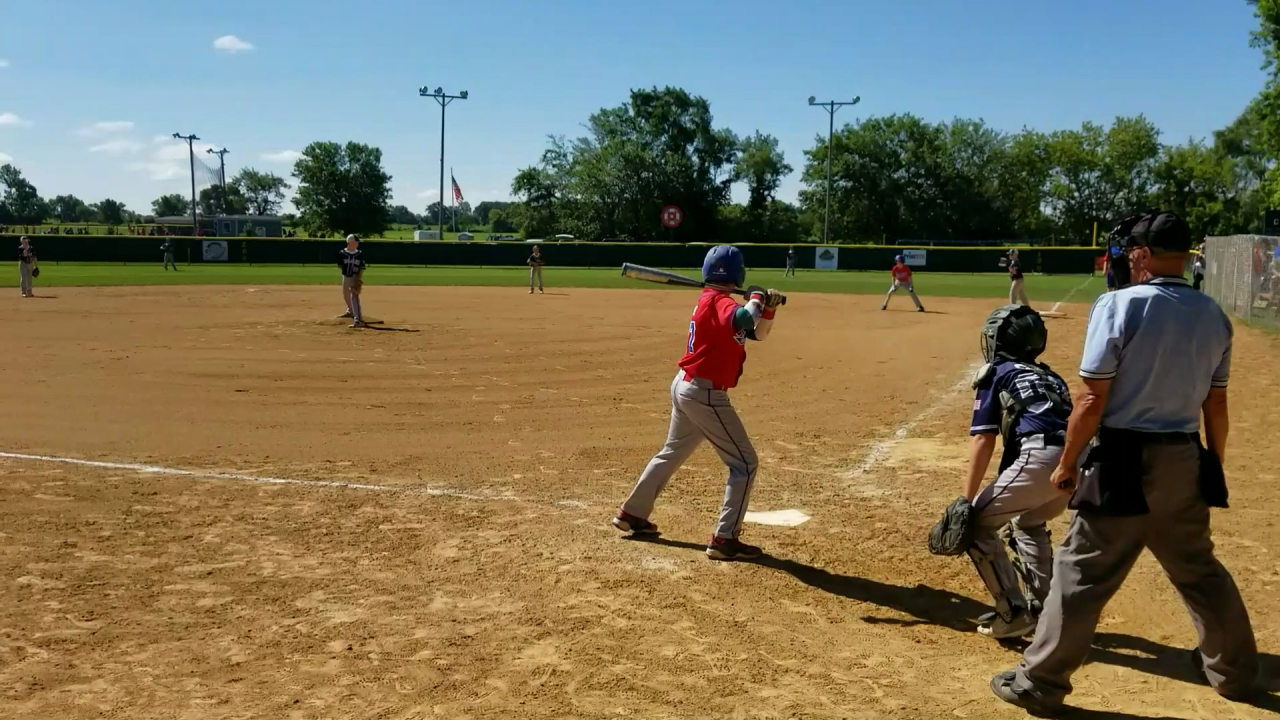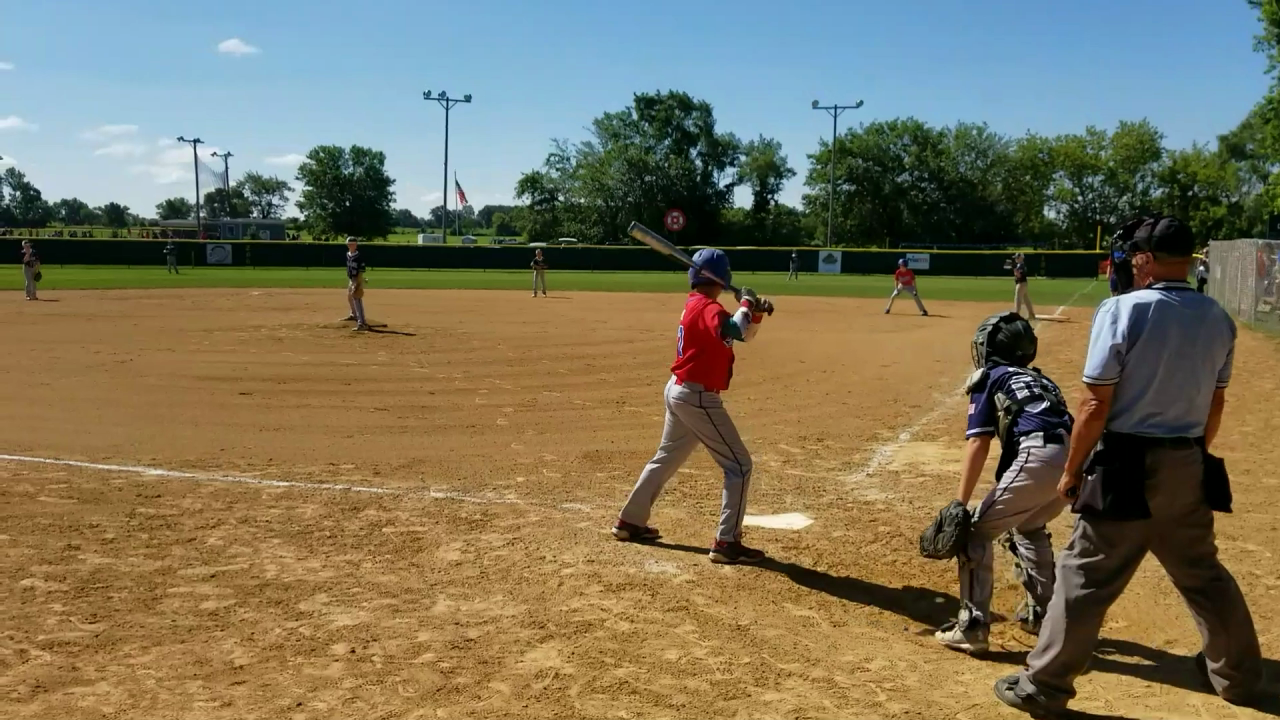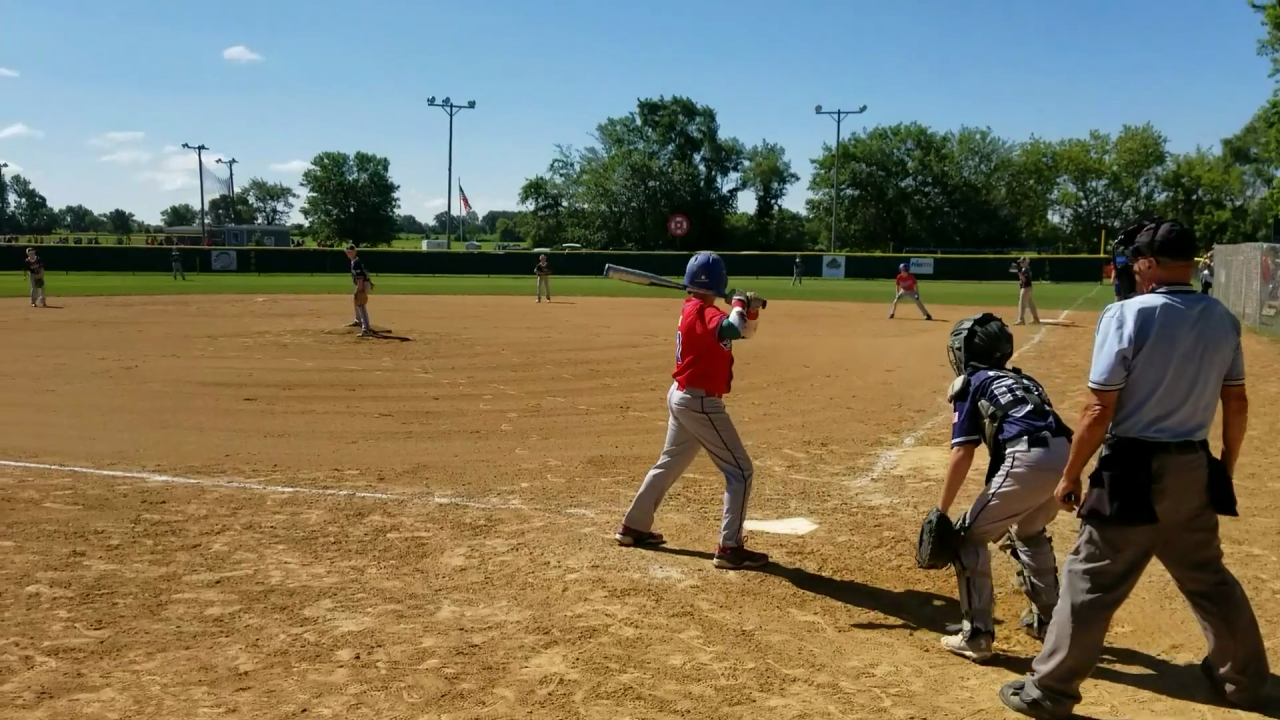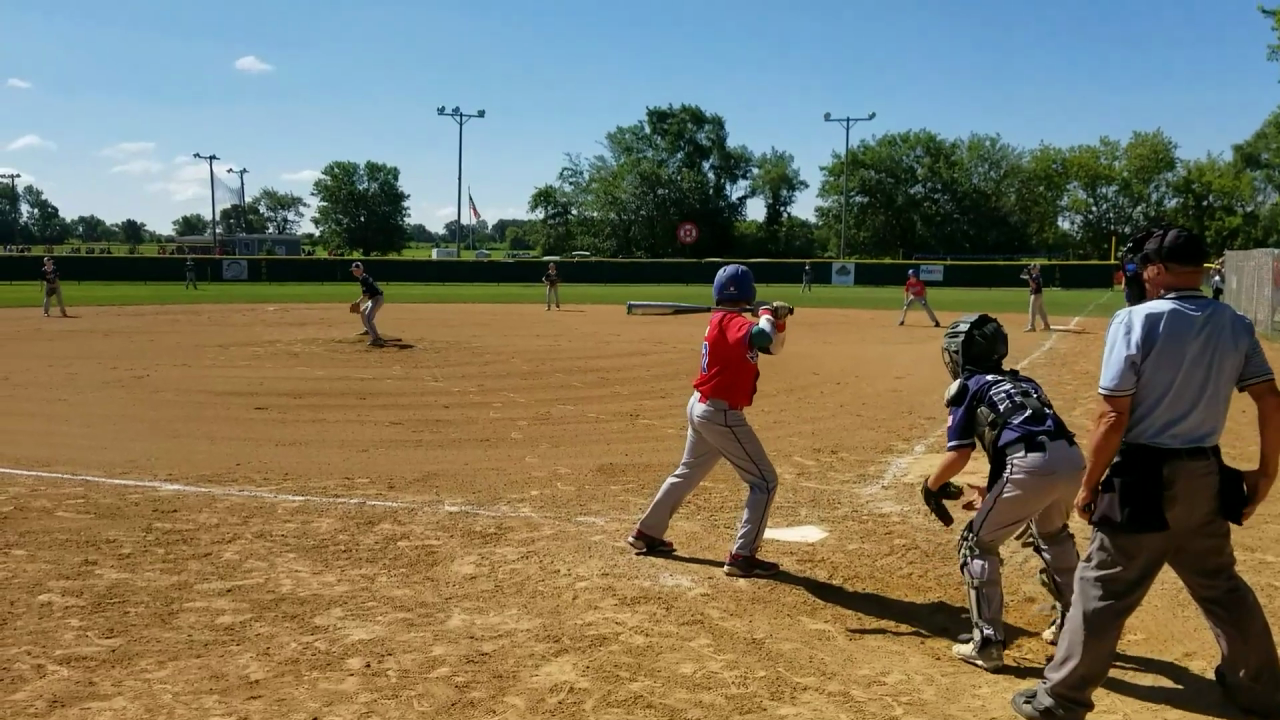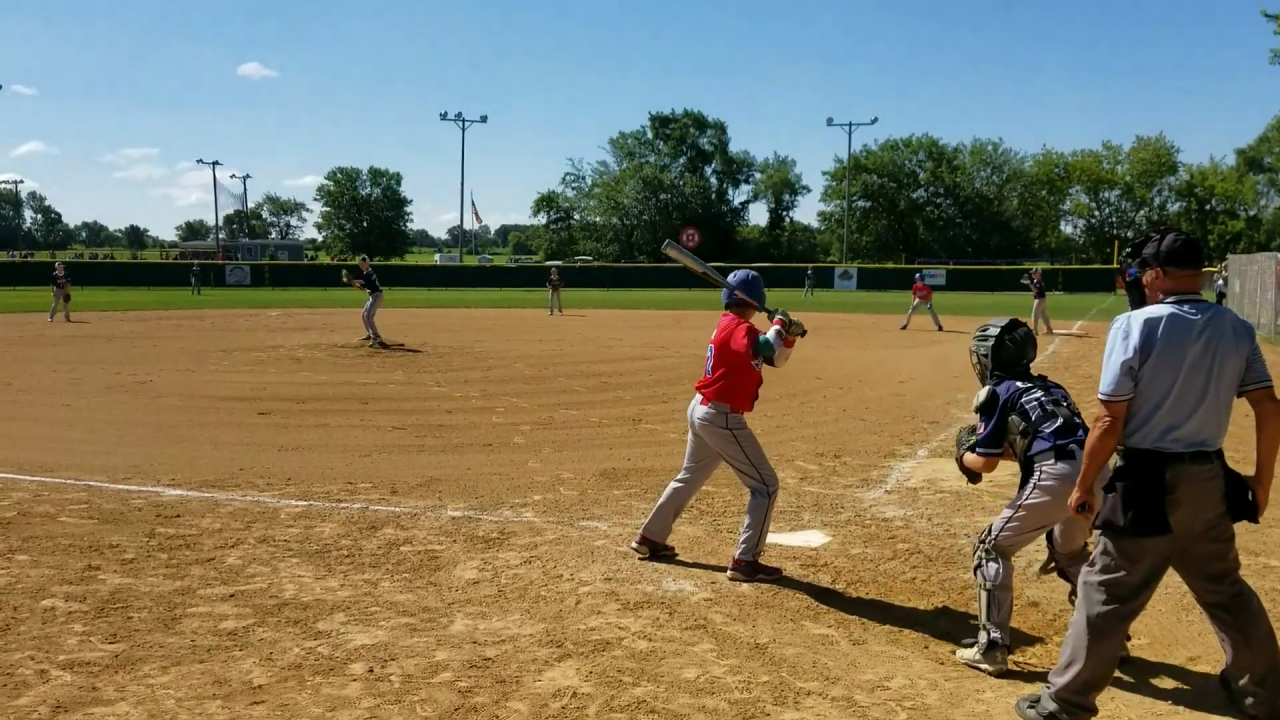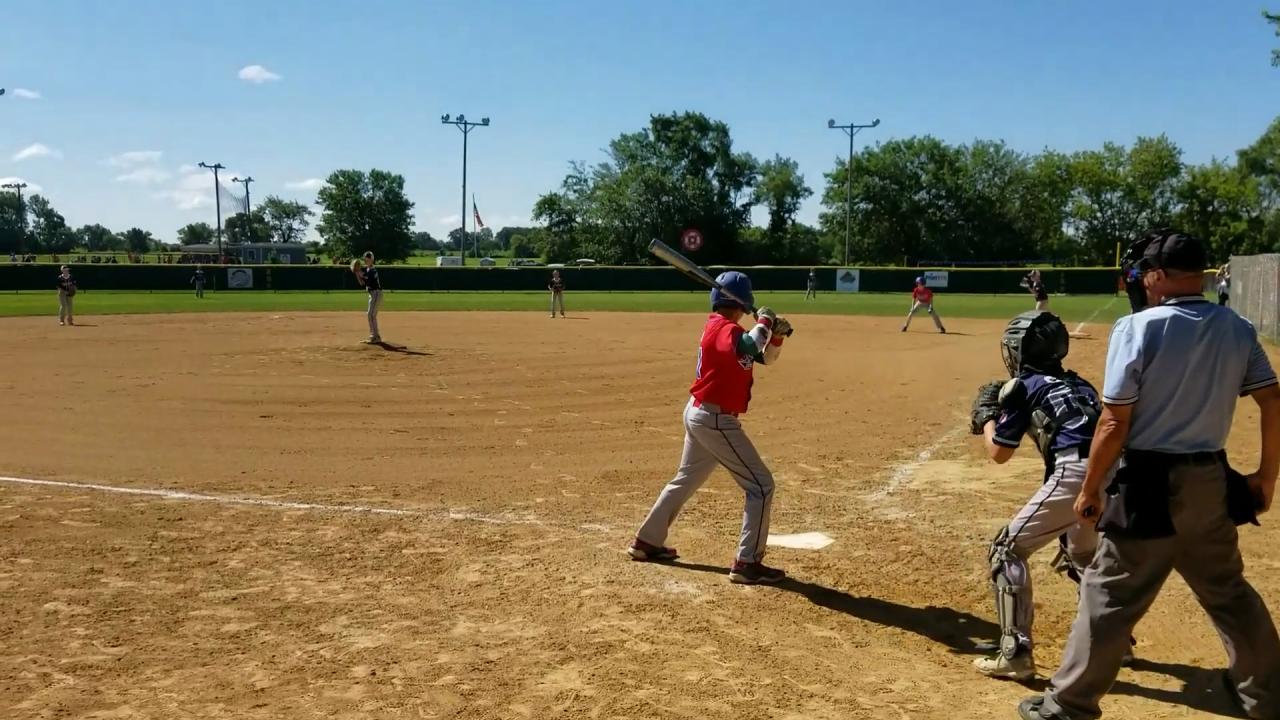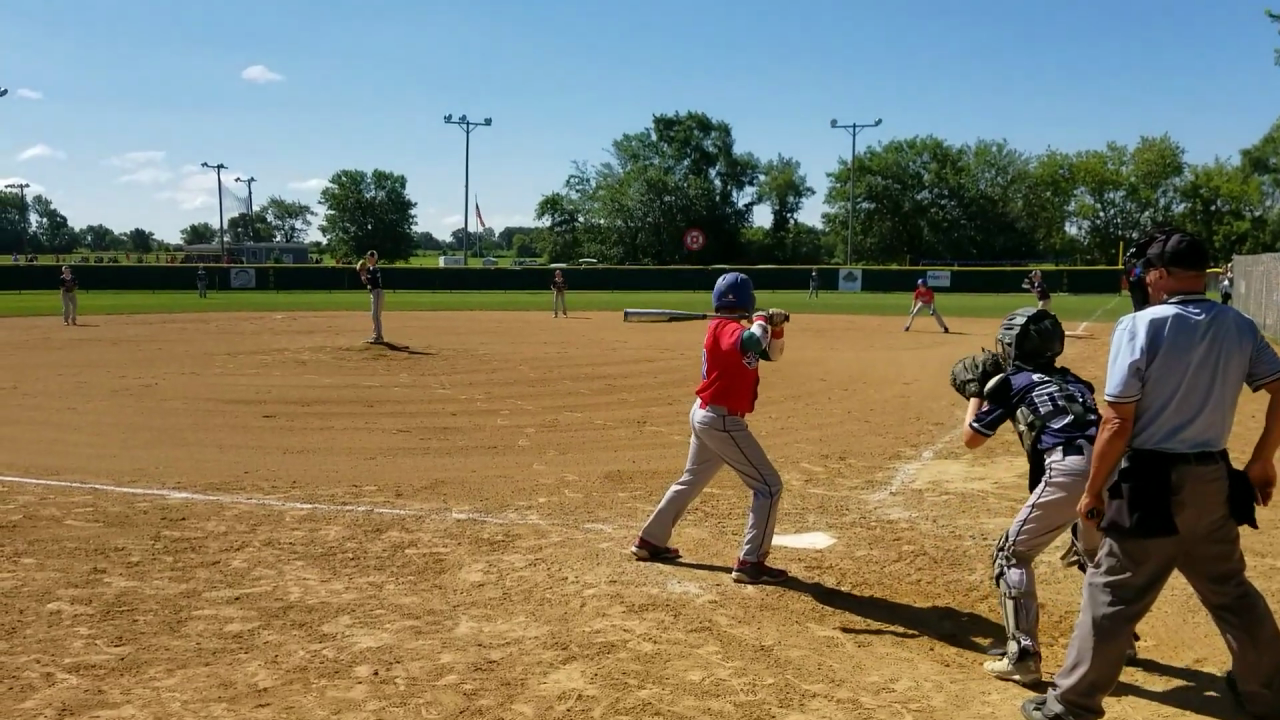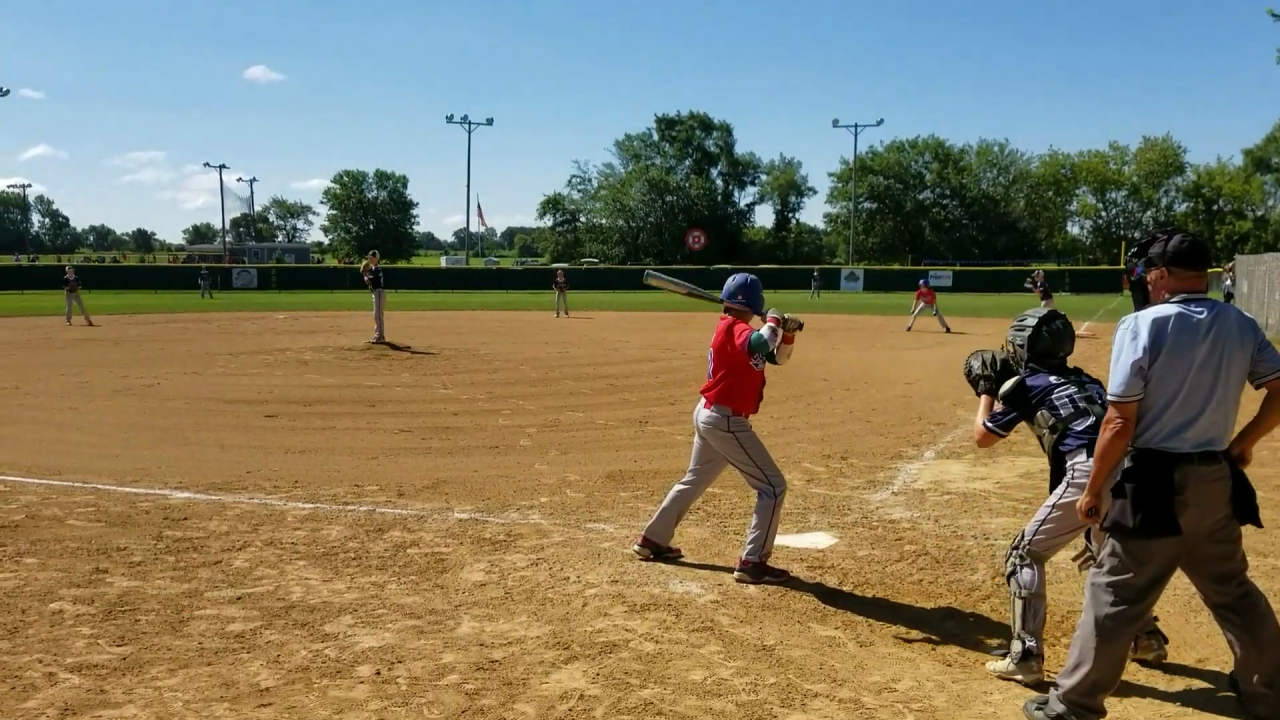
dt=0.3s
person 1, frame 1
left shoulder: (1119, 304)
right shoulder: (1213, 315)
left elbow: (1093, 399)
right elbow: (1217, 404)
left wrist: (1067, 463)
right wrist: (1215, 468)
left hip: (1124, 463)
right hip: (1186, 461)
left knee: (1082, 574)
right knee: (1200, 570)
left ankle: (1039, 683)
right ankle: (1234, 671)
person 1, frame 2
left shoulder: (1122, 310)
right shoulder: (1217, 318)
left elbow: (1096, 405)
right elbow: (1214, 404)
left wrist: (1072, 470)
left hip: (1128, 467)
right hip: (1190, 467)
left knee: (1084, 578)
right knee: (1203, 574)
left ankle: (1042, 687)
right ankle: (1238, 676)
person 1, frame 3
left shoulder: (1127, 314)
right shoulder: (1222, 320)
left elbow: (1100, 410)
right elbow: (1236, 402)
left wrist: (1070, 476)
right wrist: (1224, 466)
left hip: (1134, 472)
right hip: (1195, 470)
left knee: (1090, 583)
right knee: (1210, 579)
right ankle: (1244, 679)
person 1, frame 4
left shoulder: (1136, 321)
right shoulder: (1235, 325)
left elbow: (1114, 417)
left wrist: (1089, 484)
left hip: (1145, 479)
right hip: (1206, 477)
left knee: (1102, 590)
right knee: (1221, 585)
person 1, frame 5
left shoulder: (1135, 325)
right shoulder: (1236, 329)
left elbow: (1110, 421)
left wrist: (1084, 486)
left hip: (1148, 483)
right hip: (1209, 480)
left knee: (1106, 595)
right knee: (1226, 590)
person 1, frame 6
left shoulder: (1138, 327)
right shoulder: (1237, 329)
left elbow: (1114, 424)
left wrist: (1089, 489)
left hip: (1150, 485)
right hip: (1212, 482)
left knee: (1108, 596)
right knee: (1229, 592)
person 1, frame 7
left shoulder: (1140, 326)
right shoulder: (1240, 327)
left elbow: (1118, 423)
left wrist: (1093, 490)
left hip: (1152, 483)
right hip: (1214, 480)
left knee: (1111, 595)
right knee: (1231, 590)
person 1, frame 8
left shoulder: (1143, 325)
left elbow: (1120, 423)
left wrist: (1093, 489)
left hip: (1154, 483)
right hip: (1217, 480)
left knee: (1113, 595)
right knee: (1232, 590)
person 2, frame 1
left shoulder: (994, 374)
right shoulder: (1050, 377)
left elbow: (983, 441)
left wrist: (966, 502)
left hip: (1041, 458)
left knee: (975, 523)
right knee: (1027, 522)
left ankle: (1014, 612)
right ankle: (1042, 608)
person 2, frame 2
left shoulder: (989, 379)
right shoulder: (1041, 380)
left elbow: (979, 444)
left wrist: (960, 504)
left hip: (1040, 456)
left knee: (977, 530)
right knee: (1028, 526)
left ankle: (972, 627)
right ankle: (1043, 613)
person 2, frame 3
left shoulder: (970, 384)
right shoulder: (1024, 381)
left elbow: (963, 453)
left wrist: (941, 511)
left hip: (1028, 461)
right hip: (1066, 456)
left knee: (970, 536)
right knee: (1027, 531)
left ankle: (977, 634)
right ankle: (1048, 618)
person 2, frame 4
left shoulder: (967, 388)
right shoulder: (1022, 382)
left elbow: (958, 456)
left wrist: (931, 485)
right wrist: (993, 490)
left hip: (1031, 466)
right hip: (1071, 458)
left knee: (977, 544)
right knee: (1051, 532)
left ankle: (987, 643)
person 2, frame 5
left shoulder: (996, 393)
right shoulder: (1049, 387)
left elbow: (985, 462)
left wrist: (963, 455)
right wrist: (1013, 450)
left hip: (1056, 476)
left knee: (992, 548)
right knee: (1068, 549)
left ankle: (991, 648)
person 2, frame 6
left shoulder: (1022, 387)
right shoulder: (1078, 384)
left elbow: (999, 453)
left wrist: (986, 418)
left hip: (1077, 472)
left knee: (1008, 551)
right knee: (1083, 551)
left ankle: (1016, 653)
person 2, frame 7
left shoulder: (1009, 384)
right shoulder: (1073, 381)
left elbow: (971, 438)
left wrist: (975, 394)
left hip: (1068, 472)
left knee: (1011, 554)
right knee: (1093, 549)
left ankle: (1022, 656)
person 2, frame 8
left shoulder: (1025, 386)
right shoulder: (1084, 380)
left elbow: (982, 437)
left wrist: (986, 391)
left hip: (1087, 473)
left knee: (1025, 554)
left ankle: (1025, 657)
right ankle: (1146, 638)
person 3, frame 1
left shoulder: (711, 302)
right shoulder: (719, 302)
left elbow: (757, 332)
right elbow: (745, 318)
left wrist: (768, 308)
right wrist: (757, 297)
left hip: (685, 386)
right hip: (705, 393)
left knee: (671, 453)
right knee: (744, 463)
left ankle: (631, 513)
right ankle: (724, 540)
person 3, frame 2
left shoulder: (697, 305)
right shoulder: (707, 308)
left elbow: (745, 334)
right elbow: (734, 330)
left wrist: (755, 312)
right wrist: (746, 302)
left hip: (679, 391)
right hip: (698, 397)
left knee: (666, 459)
right knee: (739, 465)
left ankle: (630, 522)
right ankle: (727, 543)
person 3, frame 3
left shoulder: (695, 309)
right shoulder: (703, 311)
left elbow: (745, 331)
right elbow: (732, 330)
left wrist: (751, 309)
right wrist: (739, 302)
left hip: (682, 396)
right hip: (700, 402)
left knee: (669, 464)
right knee: (740, 470)
left ankle: (633, 527)
right ankle: (729, 548)
person 3, frame 4
left shoulder: (723, 321)
right shoulder: (732, 322)
left elbow: (773, 347)
right elbow: (762, 336)
left wrist: (778, 320)
right wrist: (767, 314)
left hip: (700, 407)
right hip: (721, 414)
left knee: (687, 473)
right knee: (765, 481)
left ankle: (647, 532)
right ankle: (742, 556)
person 3, frame 5
left shoulder: (730, 325)
right shoulder: (739, 328)
left elbow: (776, 359)
right elbow: (766, 348)
left wrist: (788, 336)
right wrist: (779, 324)
left hip: (701, 410)
right hip: (722, 417)
left knee: (689, 478)
right knee: (765, 485)
left ankle: (649, 537)
right ankle: (745, 561)
person 3, frame 6
left shoulder: (722, 327)
right shoulder: (723, 327)
left elbow: (766, 357)
right elbow: (750, 346)
left wrist: (776, 335)
right wrist: (763, 320)
left hip: (699, 413)
right hip: (715, 419)
left knee: (686, 480)
right knee: (761, 486)
left ankle: (647, 541)
right ankle: (747, 563)
person 3, frame 7
left shoulder: (727, 329)
right shoulder: (726, 328)
left elbow: (772, 353)
right elbow: (753, 342)
left wrist: (776, 328)
right wrist: (762, 320)
left hip: (705, 415)
right hip: (722, 420)
left knee: (691, 481)
right knee: (769, 486)
left ankle: (650, 541)
right ankle: (749, 563)
person 3, frame 8
left shoulder: (734, 330)
right shoulder: (732, 328)
left elbow: (778, 357)
right elbow: (761, 343)
left wrist: (788, 334)
right wrist: (774, 321)
left hip: (708, 414)
right hip: (726, 421)
left knee: (694, 481)
right knee: (773, 486)
left ankle: (652, 540)
right ankle: (752, 562)
